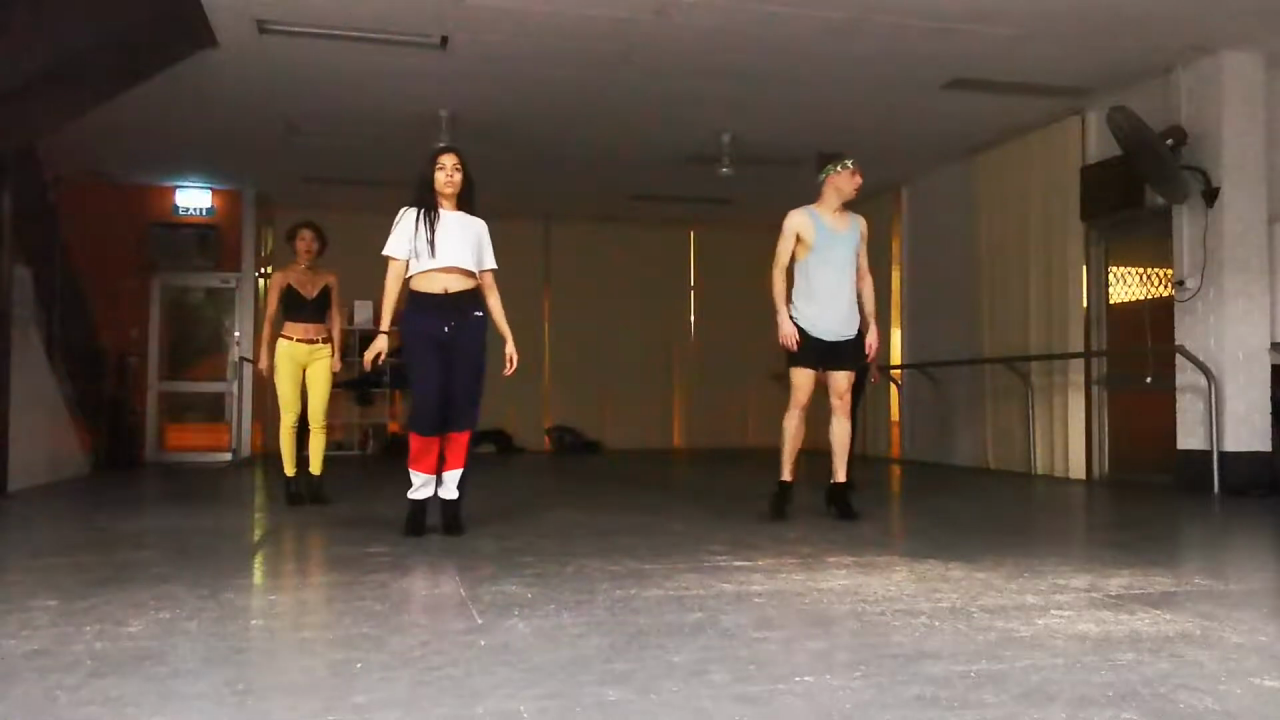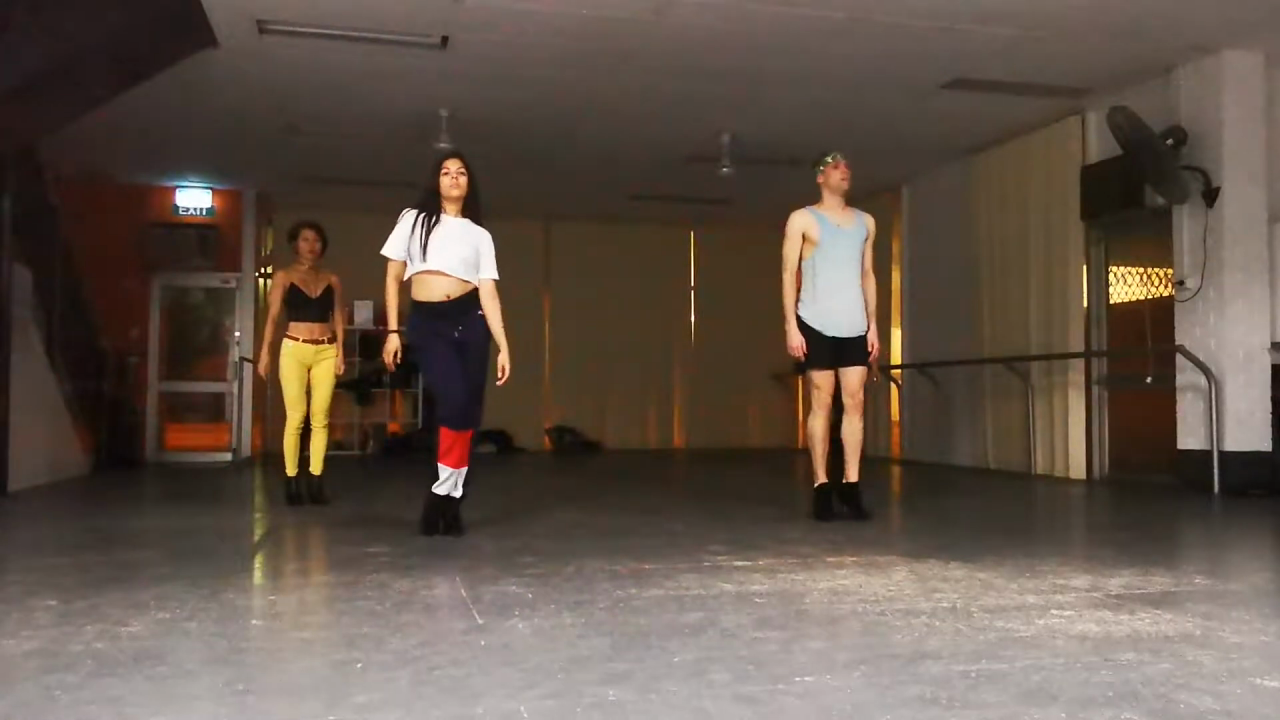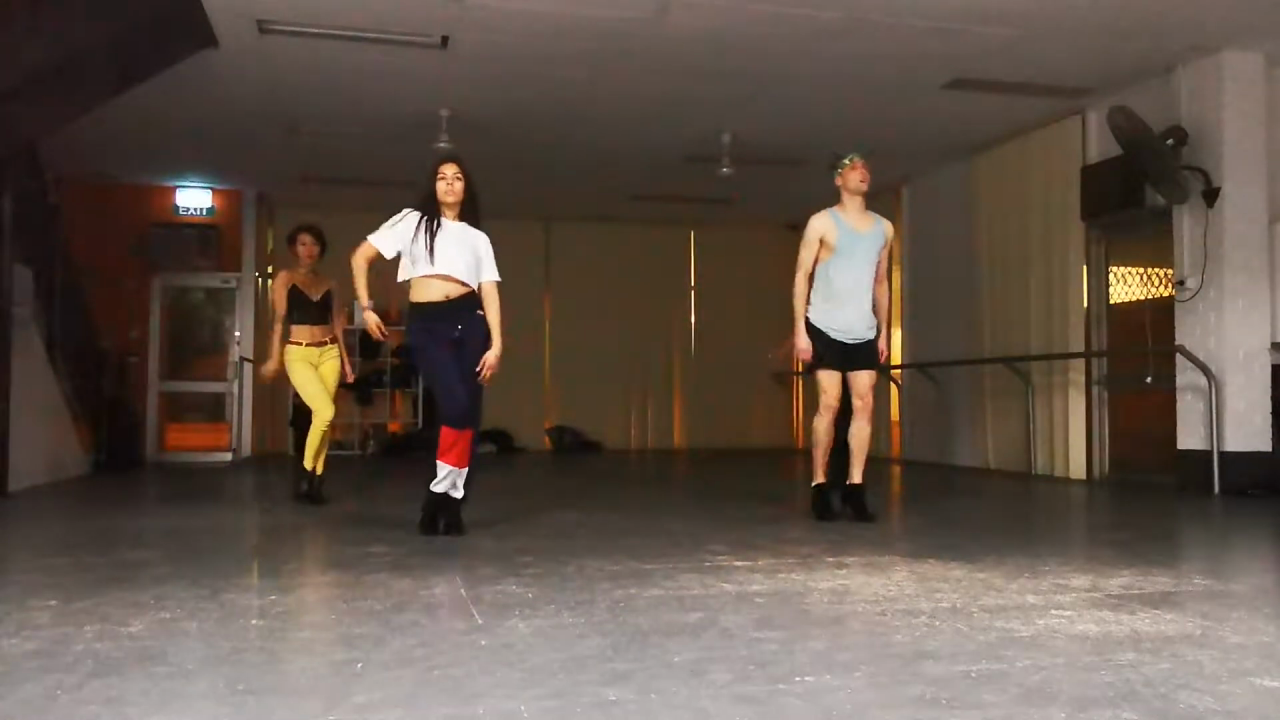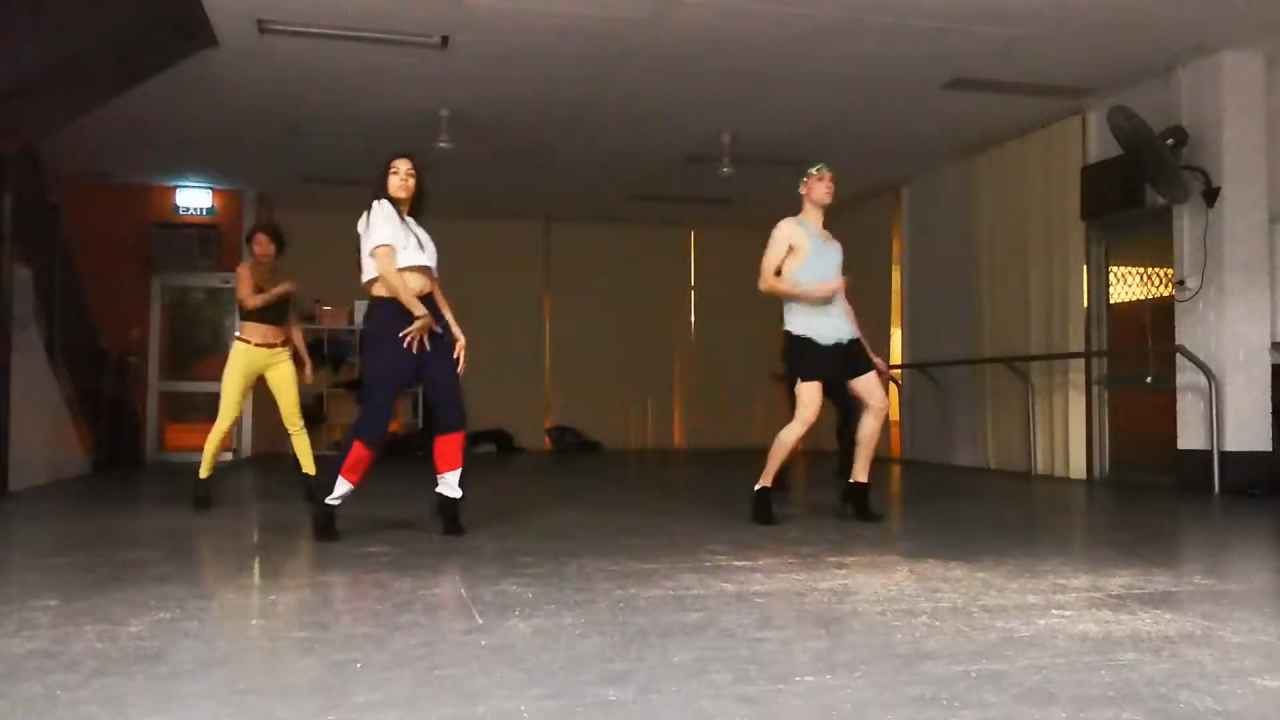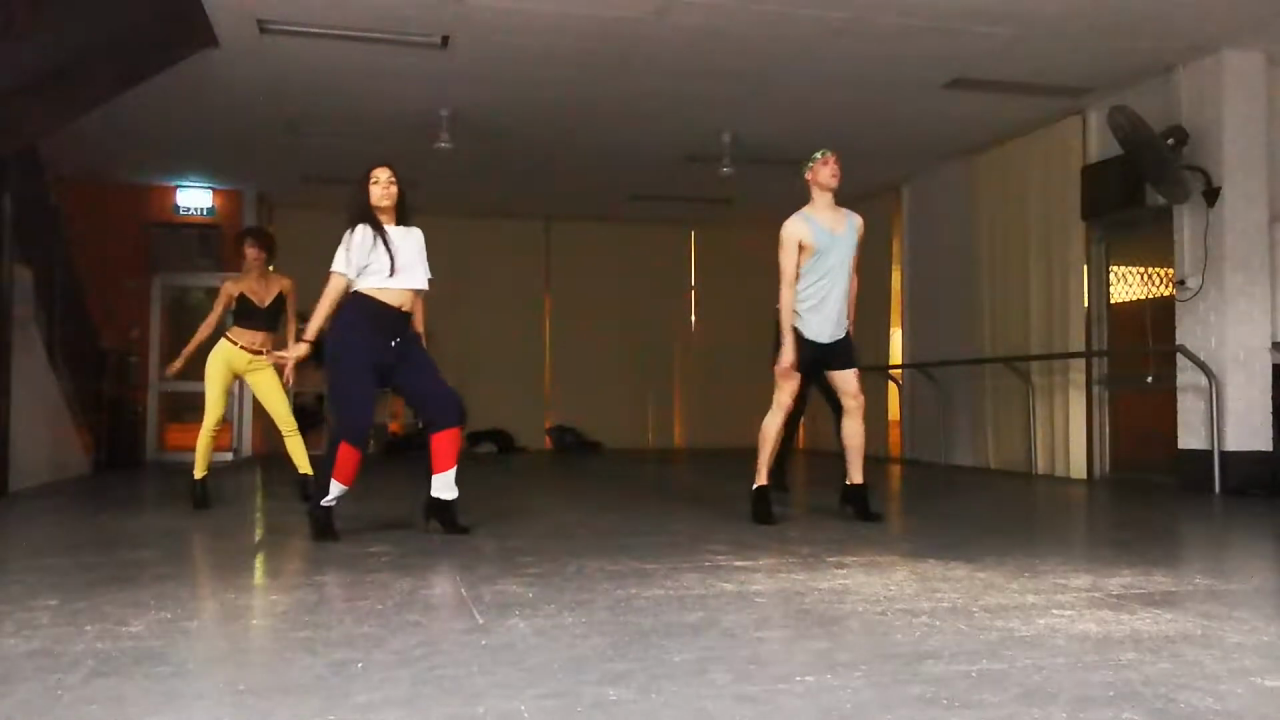
dt=0.7s
person 1, frame 1
left shoulder: (477, 226)
right shoulder: (411, 217)
left elbow: (489, 285)
right elbow: (395, 275)
left wrist: (508, 337)
right wrist: (383, 331)
left hip: (467, 317)
right hip: (422, 316)
left knee: (462, 408)
right knee: (426, 405)
left ankle: (450, 498)
right ankle: (419, 498)
person 1, frame 2
left shoulder: (480, 235)
right shoulder: (413, 220)
left elbow: (488, 292)
right elbow: (393, 277)
left wrist: (503, 347)
right wrist: (393, 331)
left hip: (470, 320)
right hip: (426, 323)
left knee: (469, 411)
right knee: (454, 403)
left ankle: (451, 498)
right ankle: (441, 491)
person 1, frame 3
left shoulder: (478, 238)
right shoulder: (412, 221)
left elbow: (490, 293)
right elbow: (360, 257)
left wrist: (496, 343)
right wrist: (366, 307)
left hip: (467, 321)
right hip: (425, 323)
left knee: (468, 412)
right knee: (456, 403)
left ankle: (453, 499)
right ankle: (439, 489)
person 1, frame 4
left shoulder: (418, 231)
right shoulder: (379, 210)
right elbow: (384, 265)
left wrist: (455, 329)
right wrist: (418, 315)
left hip: (427, 322)
right hip: (389, 321)
left knee: (450, 406)
right knee: (376, 415)
left ankle: (448, 498)
right ankle: (330, 503)
person 1, frame 5
left shoulder: (415, 236)
right shoulder: (362, 234)
right elbow: (335, 287)
left wrist: (421, 344)
right wrist: (306, 340)
left hip: (401, 336)
right hip: (360, 329)
left knee: (446, 407)
right knee: (356, 422)
left ankle: (442, 500)
right ankle: (323, 506)
person 2, frame 1
left shoulder: (858, 224)
right shoulder: (799, 219)
left elbow: (864, 276)
right elbow: (779, 269)
left wrist: (872, 325)
right wrist: (782, 316)
left hip: (846, 330)
right hip: (807, 326)
left knee: (842, 404)
right knee: (799, 401)
left ankle: (838, 487)
right ankle: (785, 482)
person 2, frame 2
left shoulder: (865, 222)
right shoulder: (802, 220)
left elbow: (868, 275)
right elbow: (789, 274)
left wrist: (873, 324)
right wrist: (791, 325)
left hip: (854, 327)
right hip: (816, 325)
left knee: (854, 403)
right knee: (821, 403)
left ankle: (851, 485)
right ankle: (822, 486)
person 2, frame 3
left shoulder: (884, 228)
right shoulder: (821, 222)
left elbow: (881, 282)
right elbow: (801, 277)
left wrist: (883, 331)
right wrist: (800, 329)
left hip: (863, 332)
right hip: (825, 328)
left knee: (863, 406)
right knee: (829, 405)
left ankle: (854, 488)
right ankle: (820, 485)
person 2, frame 4
left shoulder: (835, 243)
right shoulder: (788, 229)
right elbow: (766, 281)
left wrist: (867, 349)
right wrist: (813, 291)
left hip: (844, 339)
right hip: (806, 338)
left knee: (877, 403)
right knee: (806, 416)
left ankle: (856, 487)
right ankle: (763, 489)
person 2, frame 5
left shoulder: (855, 222)
right shoulder: (795, 226)
right elbow: (786, 286)
left wrist: (849, 322)
right wrist: (787, 343)
left hip: (836, 333)
right hip: (800, 327)
left knee: (854, 404)
right knee: (783, 403)
left ankle: (855, 488)
right ankle: (761, 488)
person 3, frame 1
left shoulder: (329, 279)
right shoulder: (281, 277)
left elbow: (335, 318)
right elbow: (270, 316)
left wrist: (337, 352)
right wrist: (264, 351)
left hip: (321, 351)
right hip: (288, 348)
left knee: (318, 418)
right knee: (290, 417)
left ankle: (315, 480)
right ankle: (291, 480)
person 3, frame 2
left shoulder: (331, 279)
right shoulder: (284, 277)
left elbow: (338, 318)
right elbow: (273, 316)
left wrist: (340, 353)
right wrist: (264, 352)
left hip: (326, 351)
right hip: (294, 349)
left knee: (321, 418)
right knee: (296, 416)
left ankle: (315, 481)
right ankle: (292, 480)
person 3, frame 3
left shoulder: (327, 284)
right shoulder: (285, 277)
right elbow: (279, 318)
left wrist: (345, 360)
right wrist: (275, 355)
left hip: (328, 353)
right hip: (298, 353)
left knee: (322, 416)
right knee: (326, 411)
left ankle: (316, 480)
right ankle: (305, 470)
person 3, frame 4
left shoulder: (286, 285)
right shoulder: (246, 269)
left elbow: (292, 324)
right elbow: (250, 301)
left wrist: (306, 359)
right wrist: (279, 290)
left hip: (280, 356)
right hip: (245, 352)
left knee: (294, 421)
right knee: (226, 419)
left ankle: (312, 481)
right ankle: (202, 482)
person 3, frame 5
left shoulder: (284, 284)
right shoulder: (233, 286)
left elbow: (290, 324)
right elbow: (211, 321)
left wrist: (291, 361)
right wrist: (183, 356)
left hip: (261, 363)
right hip: (226, 353)
left knee: (287, 421)
right knee: (212, 421)
left ankle: (308, 480)
right ankle: (199, 482)
